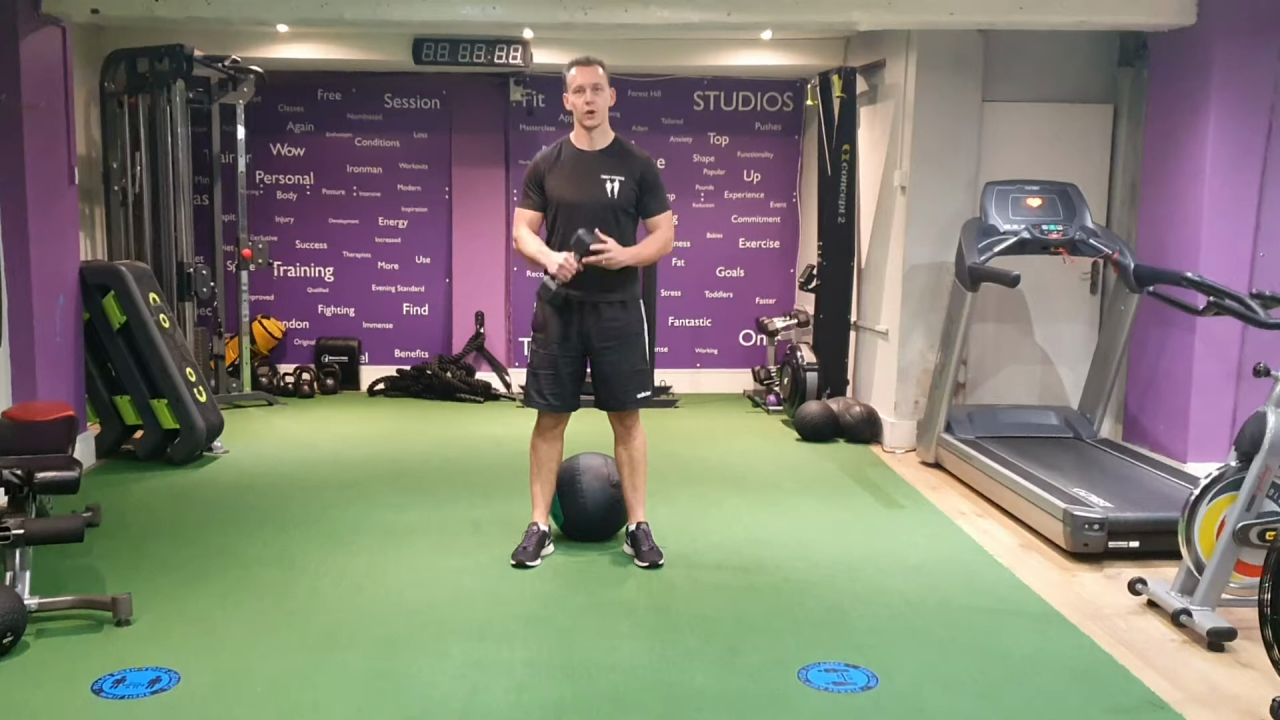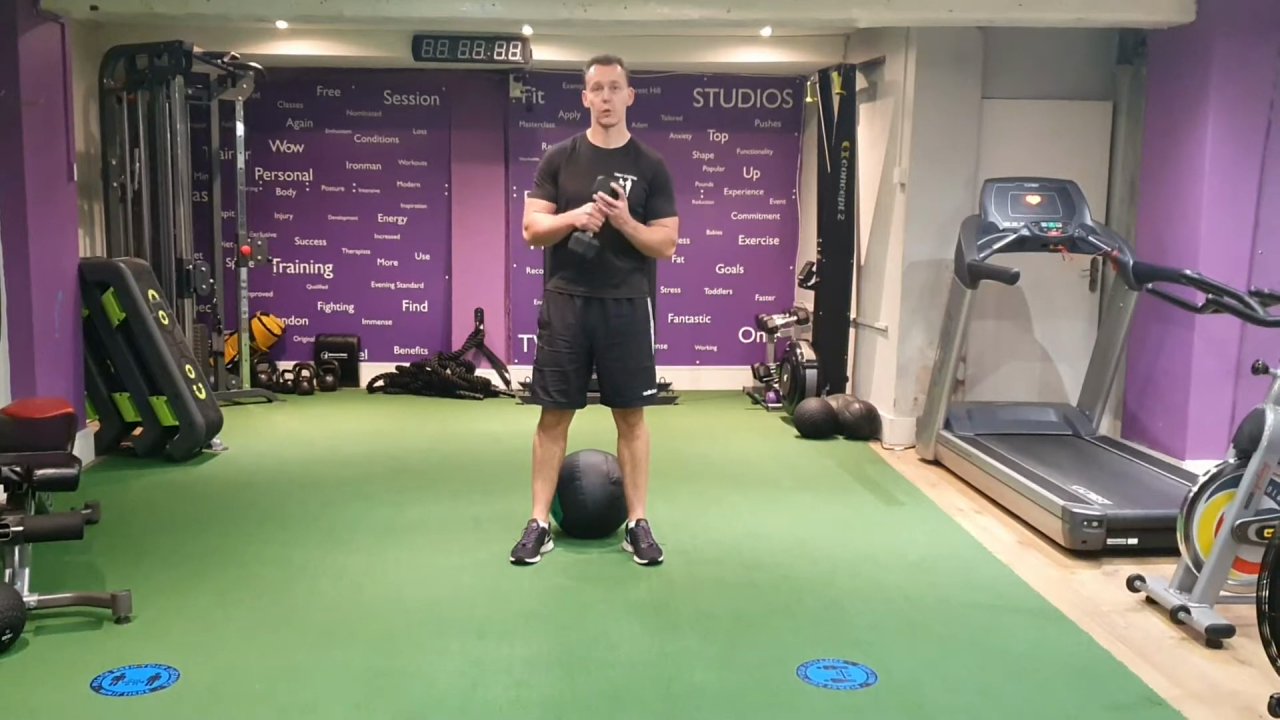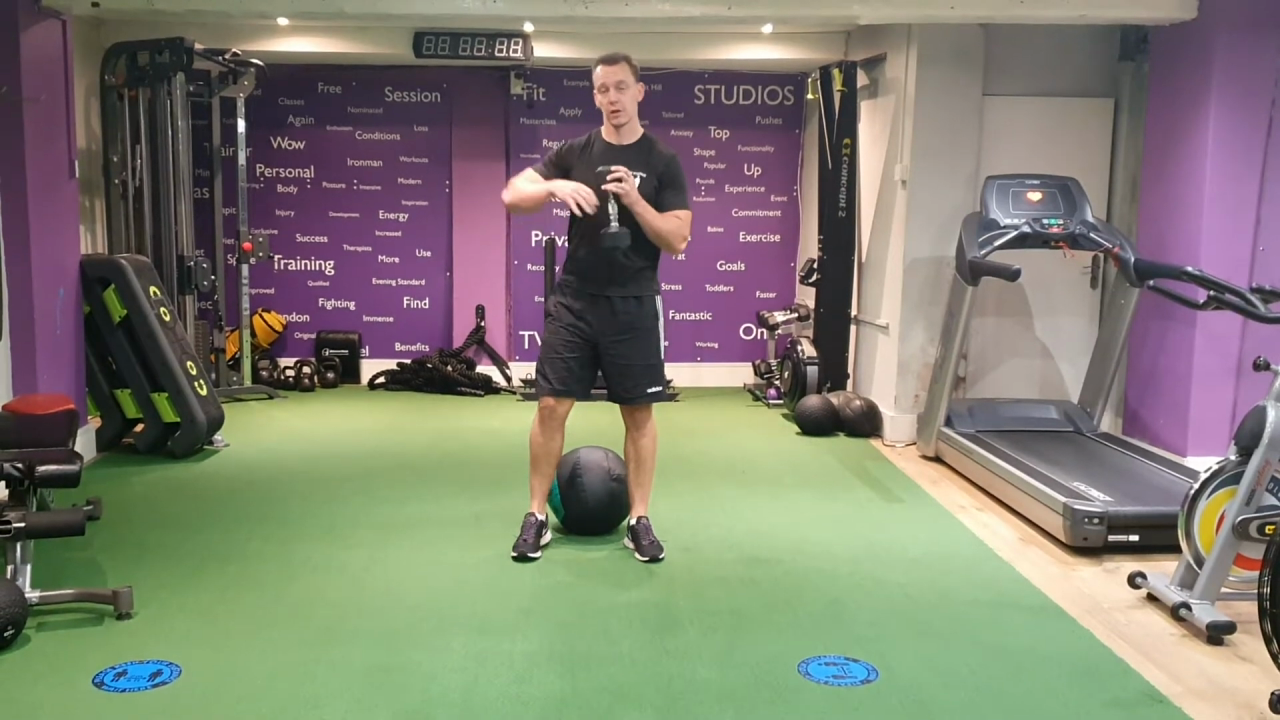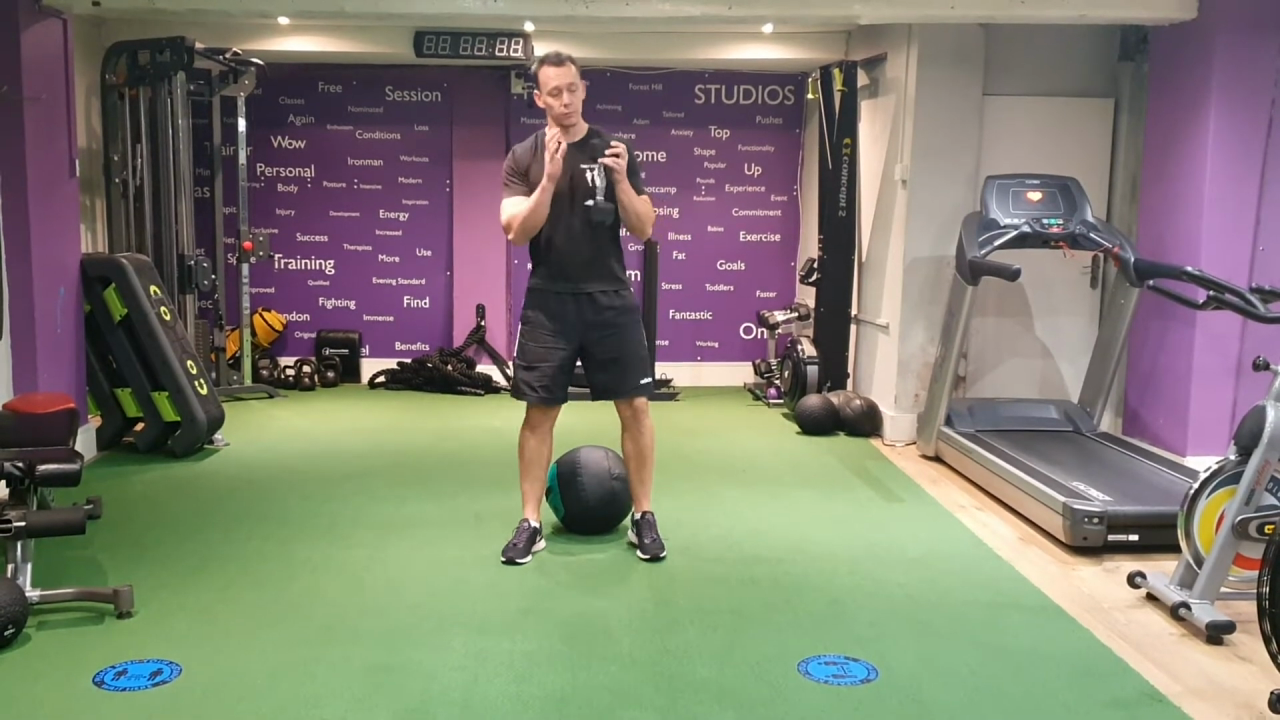
dt=0.5s
person 1, frame 1
left shoulder: (637, 164)
right shoulder: (545, 164)
left elbow: (664, 235)
right elbow: (521, 233)
left wrist: (626, 255)
right wrist: (548, 256)
left hip: (618, 309)
right hip: (559, 308)
left knee: (627, 417)
right knee: (550, 418)
left ankle: (638, 526)
right ankle: (539, 527)
person 1, frame 2
left shoulder: (650, 165)
right shoulder: (559, 158)
left elbow: (666, 243)
right elbow: (531, 229)
left wrist: (624, 221)
right wrist: (572, 217)
left hip: (626, 305)
right hip: (565, 302)
left knee: (631, 416)
right knee: (554, 415)
left ankle: (637, 523)
right ankle: (539, 523)
person 1, frame 3
left shoulder: (663, 160)
right shoulder: (575, 151)
left elbow: (677, 239)
right elbow: (512, 196)
left wrist: (634, 200)
right wrist: (556, 186)
left hip: (633, 303)
right hip: (575, 298)
left knee: (638, 412)
right knee: (551, 406)
left ankle: (638, 521)
right ankle: (537, 517)
person 1, frame 4
left shoulder: (613, 150)
right shoulder: (524, 155)
left elbow: (644, 228)
right elbow: (516, 232)
left wrist: (620, 179)
right wrist: (550, 177)
left hip: (610, 297)
right hip: (549, 300)
left knee: (636, 408)
right knee: (539, 411)
left ankle: (643, 516)
right ankle: (531, 523)
